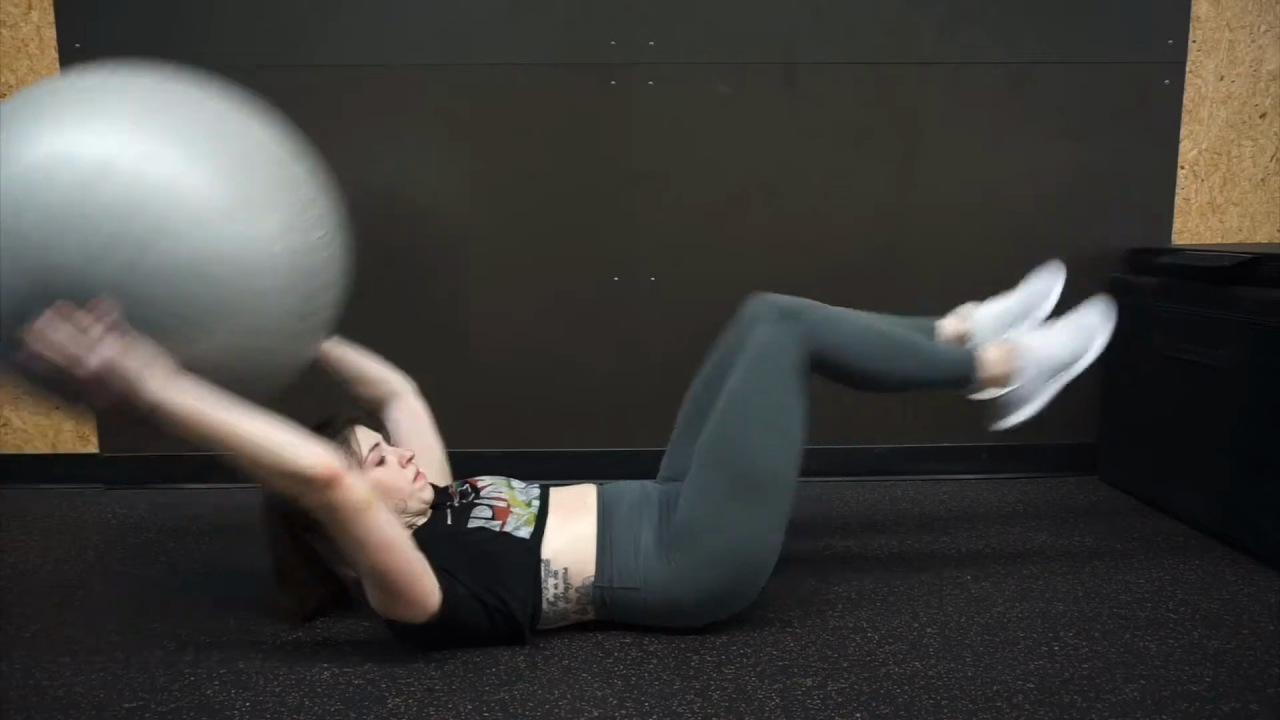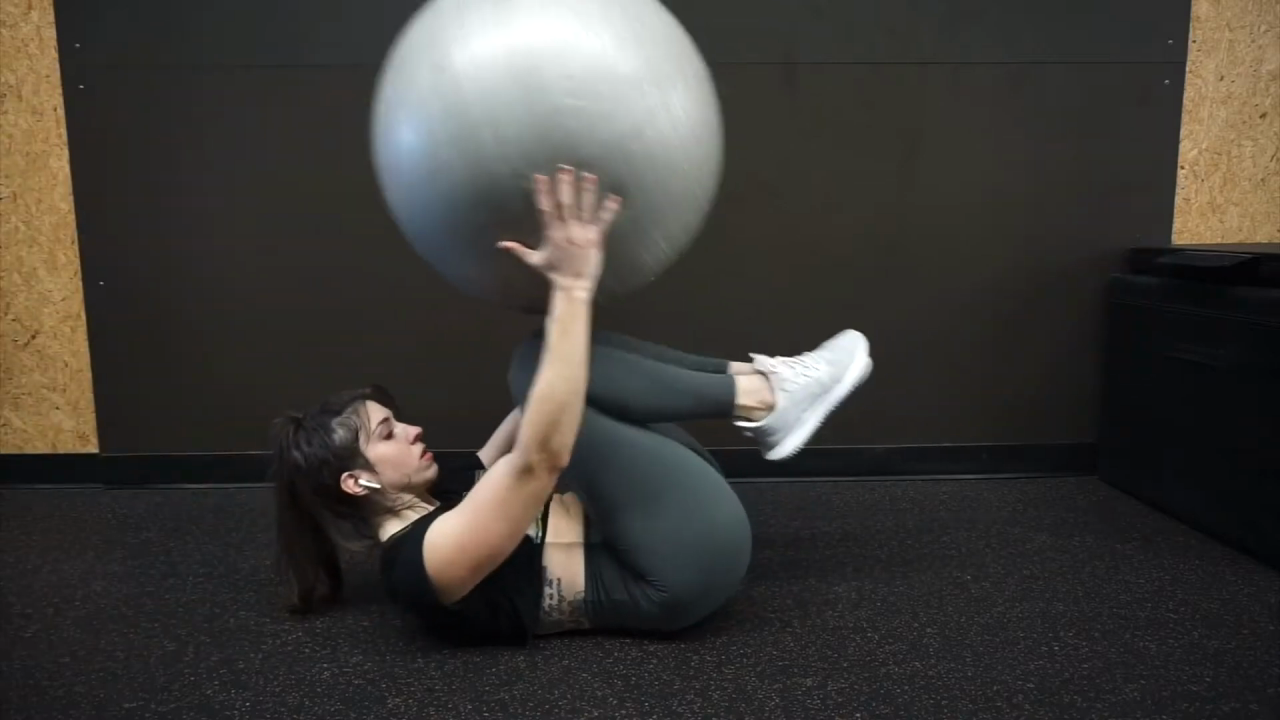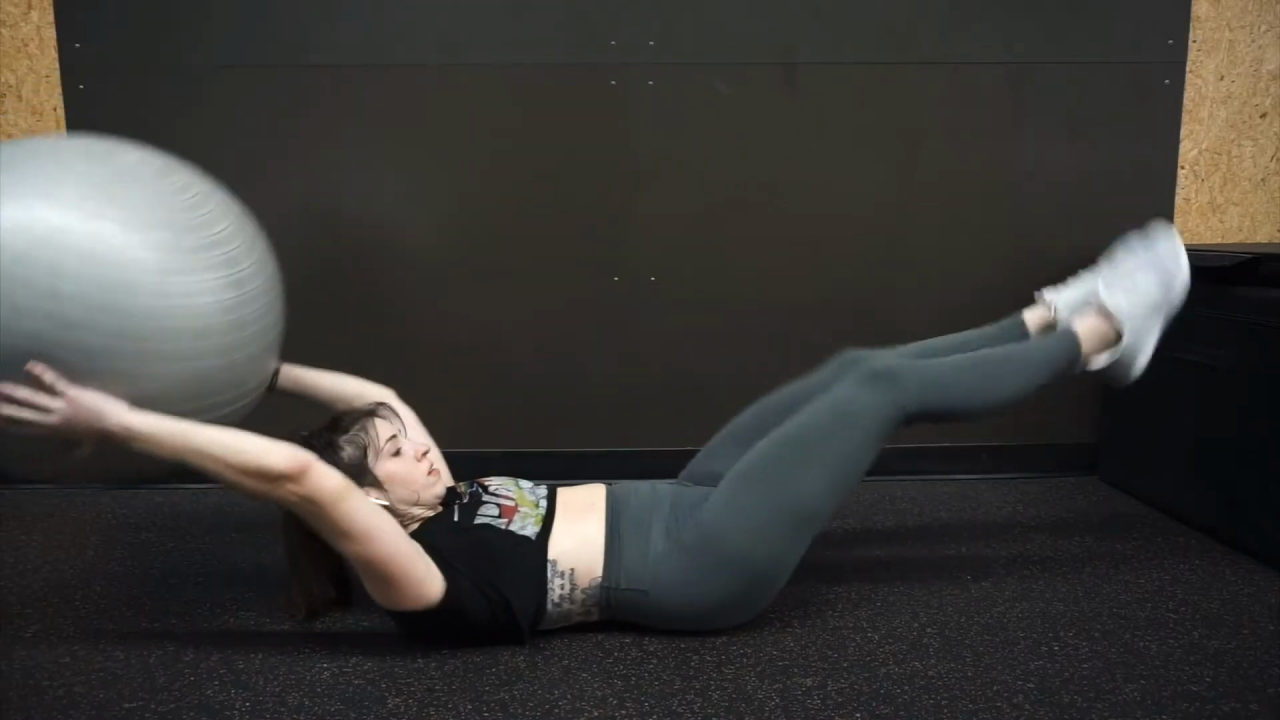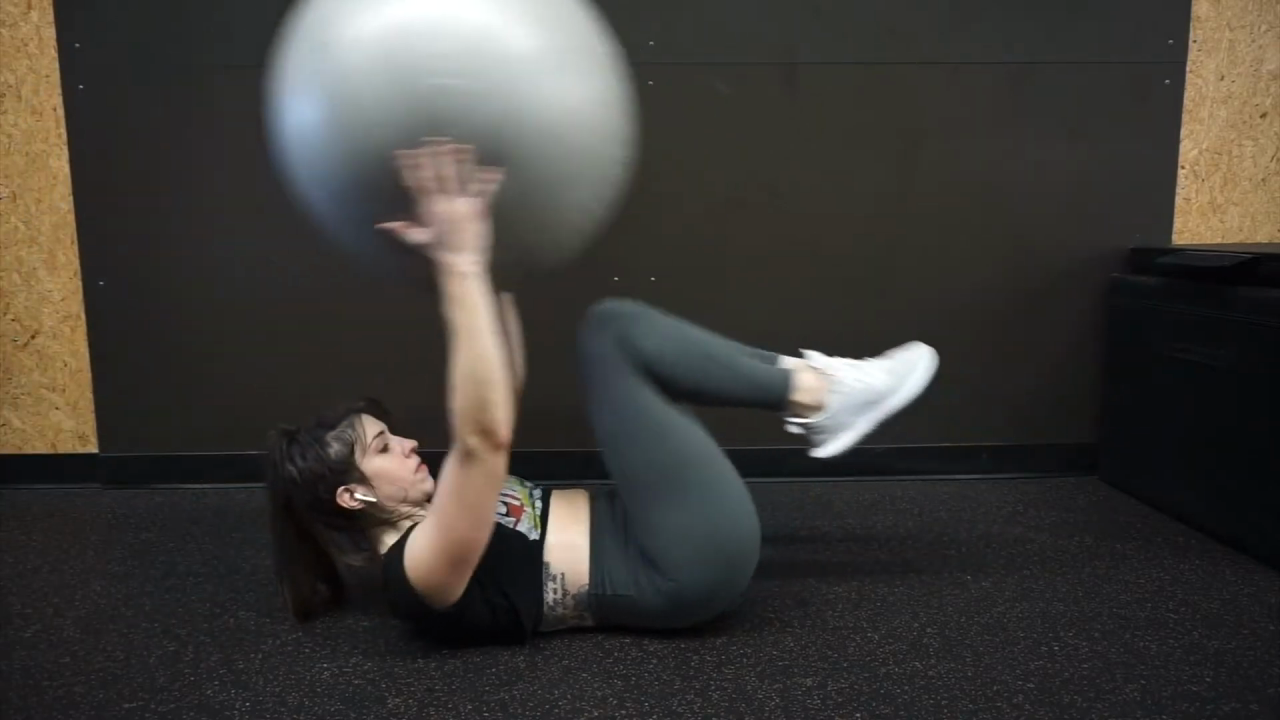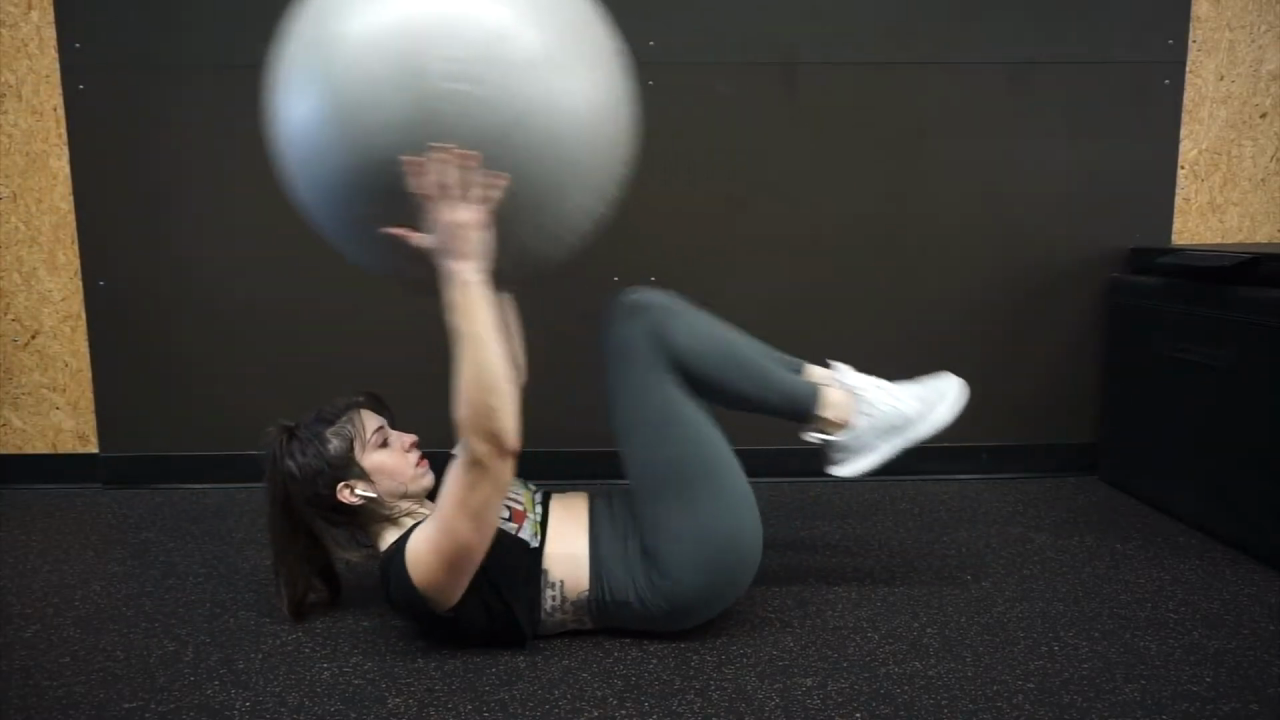
dt=0.7s
person 1, frame 1
left shoulder: (431, 514)
right shoulder: (411, 592)
left elbow: (398, 389)
right elbow: (321, 474)
right wrist: (158, 385)
left hip: (661, 517)
right hip: (695, 563)
left knee: (764, 328)
right knee: (774, 321)
left ankle: (971, 337)
right ankle: (1006, 366)
person 1, frame 2
left shoulder: (436, 501)
right shoulder: (430, 559)
left elbow: (540, 408)
right elbow: (545, 449)
left wrist: (563, 278)
right wrist: (573, 284)
left hip: (679, 537)
right hip: (687, 560)
left knee: (552, 362)
right knee: (549, 363)
left ankle: (761, 386)
right ankle: (762, 397)
person 1, frame 3
left shoulder: (442, 511)
right shoulder: (419, 583)
left elbow: (372, 400)
right elbow: (297, 470)
left wrist: (261, 369)
right wrist: (122, 418)
left hip: (684, 509)
right hip: (708, 562)
left knee: (864, 370)
right knee: (882, 382)
left ankle: (1060, 321)
right ankle: (1098, 330)
person 1, frame 4
left shoulder: (433, 512)
right shoulder: (420, 572)
left elbow: (490, 410)
right elbow: (484, 430)
left wrist: (476, 272)
right wrist: (460, 262)
left hip: (695, 542)
right hip: (700, 559)
left knee: (613, 341)
right knee: (608, 328)
left ankle: (814, 382)
right ankle: (819, 395)
person 1, frame 5
left shoulder: (434, 508)
right shoulder: (423, 570)
left elbow: (506, 383)
right elbow: (497, 437)
left wrist: (478, 273)
right wrist: (464, 267)
left hip: (685, 548)
right hip: (696, 563)
left knee: (634, 326)
right knee: (639, 319)
left ankle: (835, 394)
right ankle: (840, 413)
